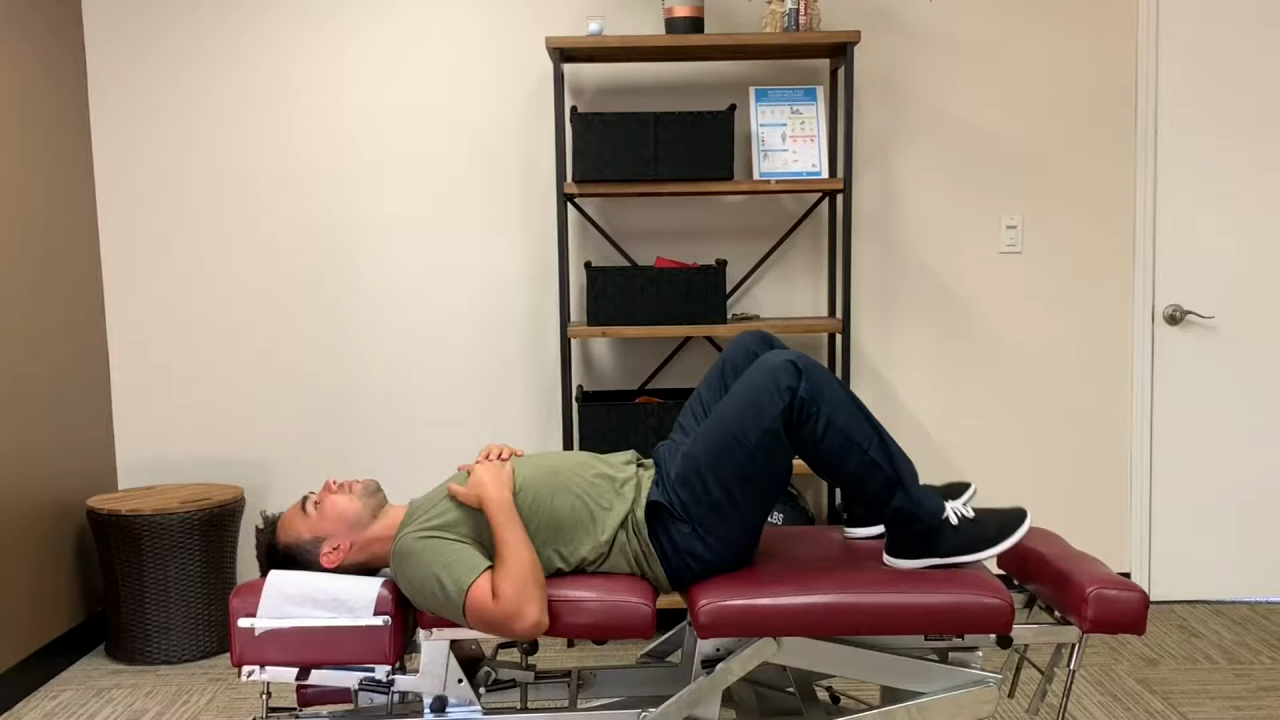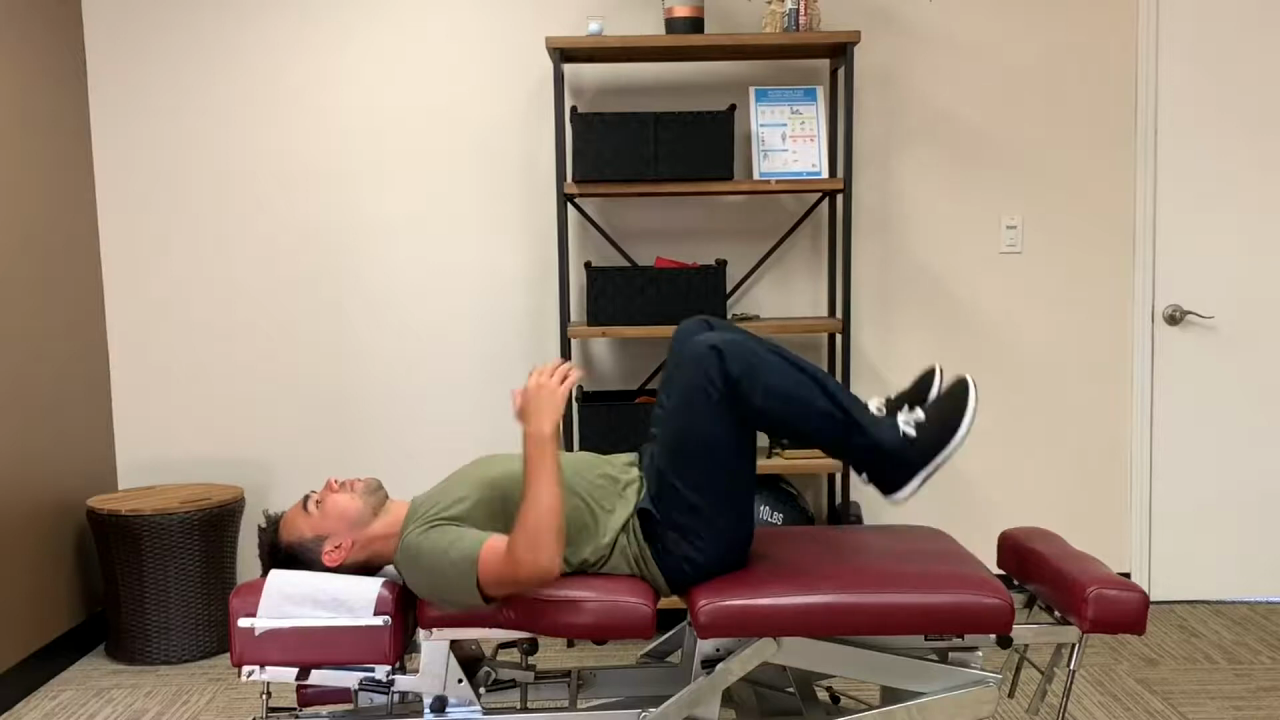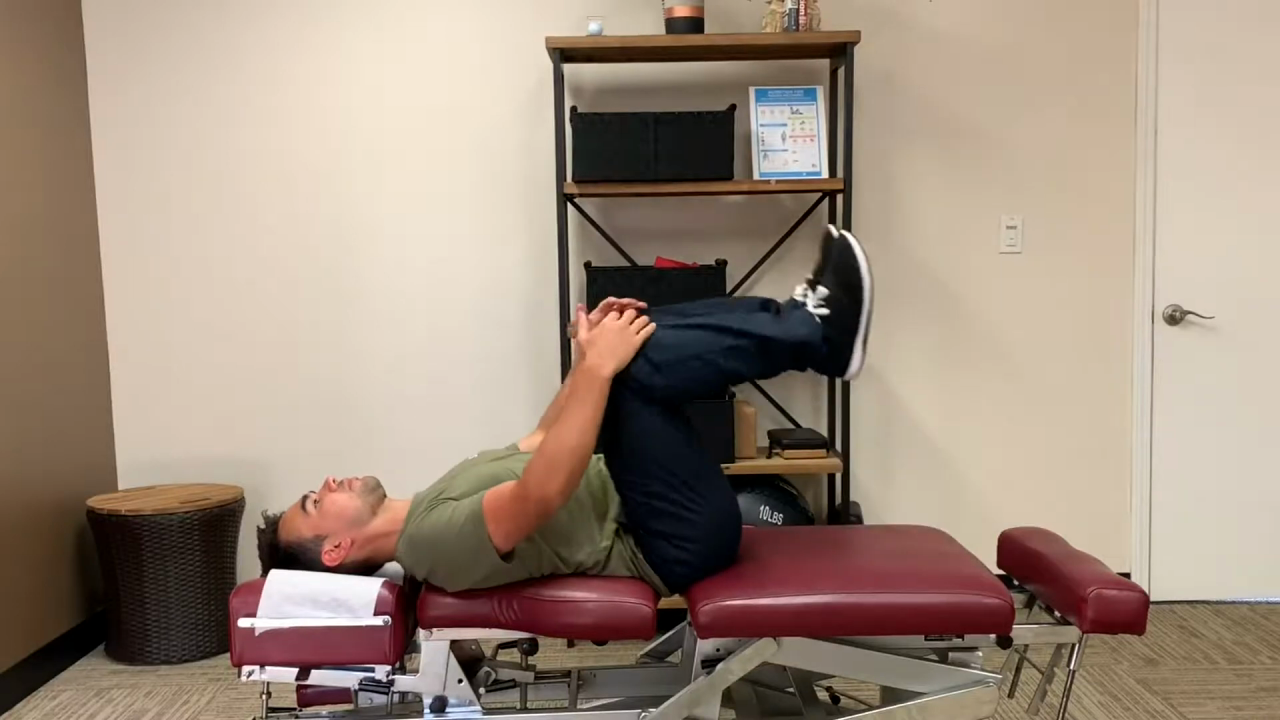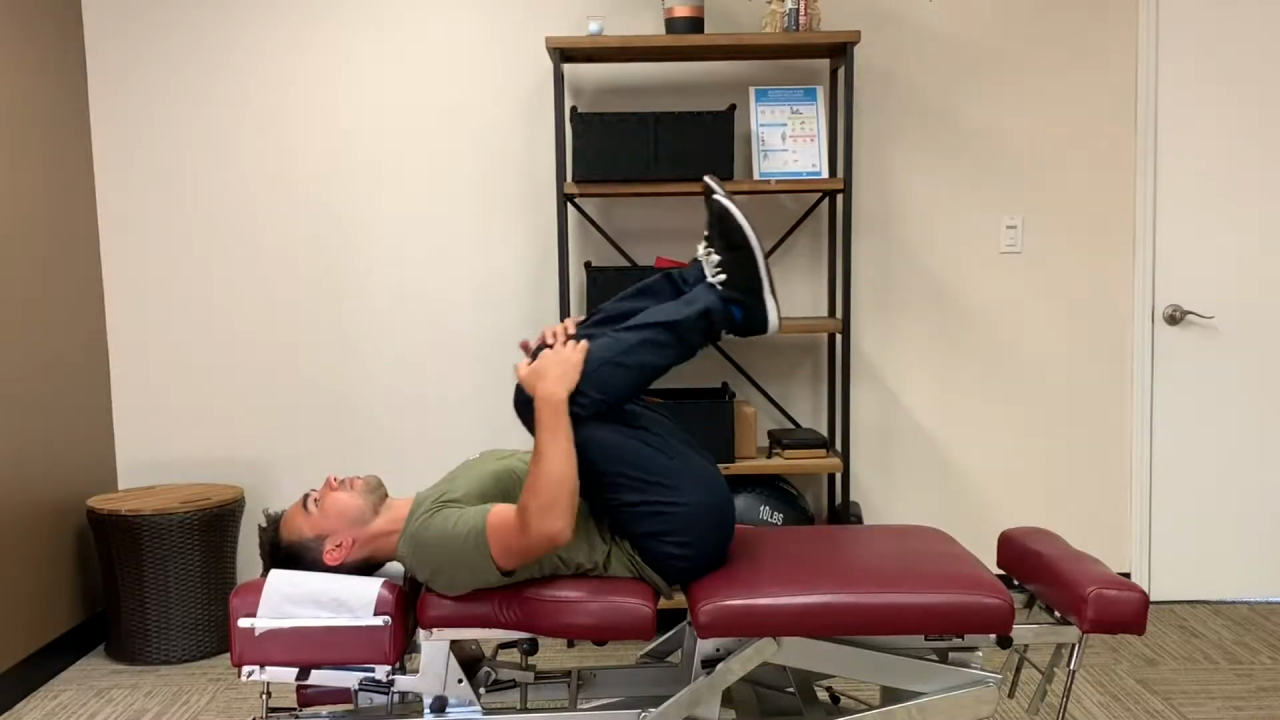
dt=0.4s
person 1, frame 1
left shoulder: (433, 511)
right shoulder: (418, 556)
right elbow: (524, 614)
left wrist: (495, 472)
right wrist: (498, 499)
left hip: (652, 484)
right hip: (675, 534)
left knee: (754, 349)
right knee: (784, 377)
left ankle: (882, 501)
right ankle: (921, 527)
person 1, frame 2
left shoulder: (431, 515)
right shoulder: (423, 555)
right elbow: (537, 564)
left wrist: (540, 430)
right wrist: (539, 428)
left hip: (641, 490)
right hip: (678, 542)
left knee: (700, 337)
right knee: (711, 357)
left ankle: (867, 429)
right ankle: (888, 453)
person 1, frame 3
left shoulder: (437, 506)
right shoulder: (433, 540)
left elbow: (544, 440)
right elbow: (546, 489)
left wrist: (590, 354)
right wrist: (599, 365)
right hip: (682, 545)
left knee: (629, 346)
right knee: (629, 364)
left ankle: (802, 319)
right ankle: (817, 332)
person 1, frame 4
left shoulder: (438, 509)
right shoulder: (431, 541)
left elbow: (550, 463)
right elbow: (549, 528)
left wrist: (555, 371)
right wrist: (550, 396)
left hip: (679, 497)
right hip: (682, 532)
left knee: (559, 367)
right knee: (545, 396)
left ankle: (711, 288)
right ankle: (723, 300)
